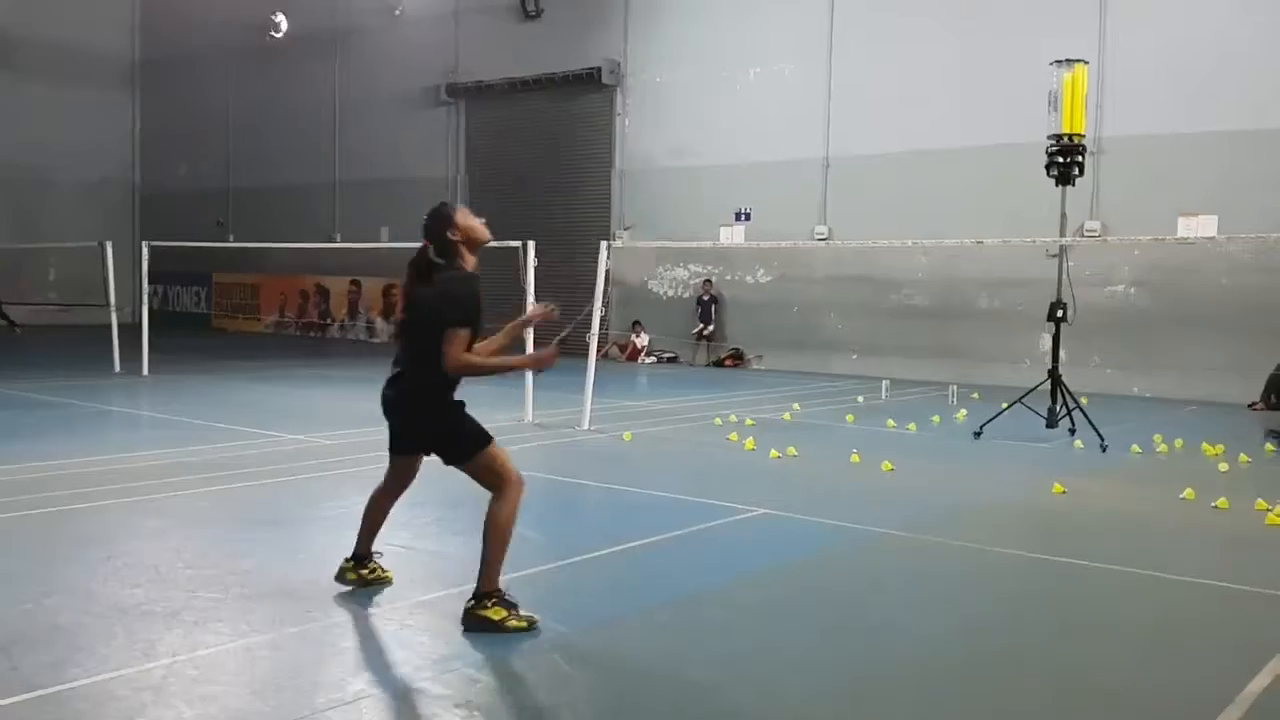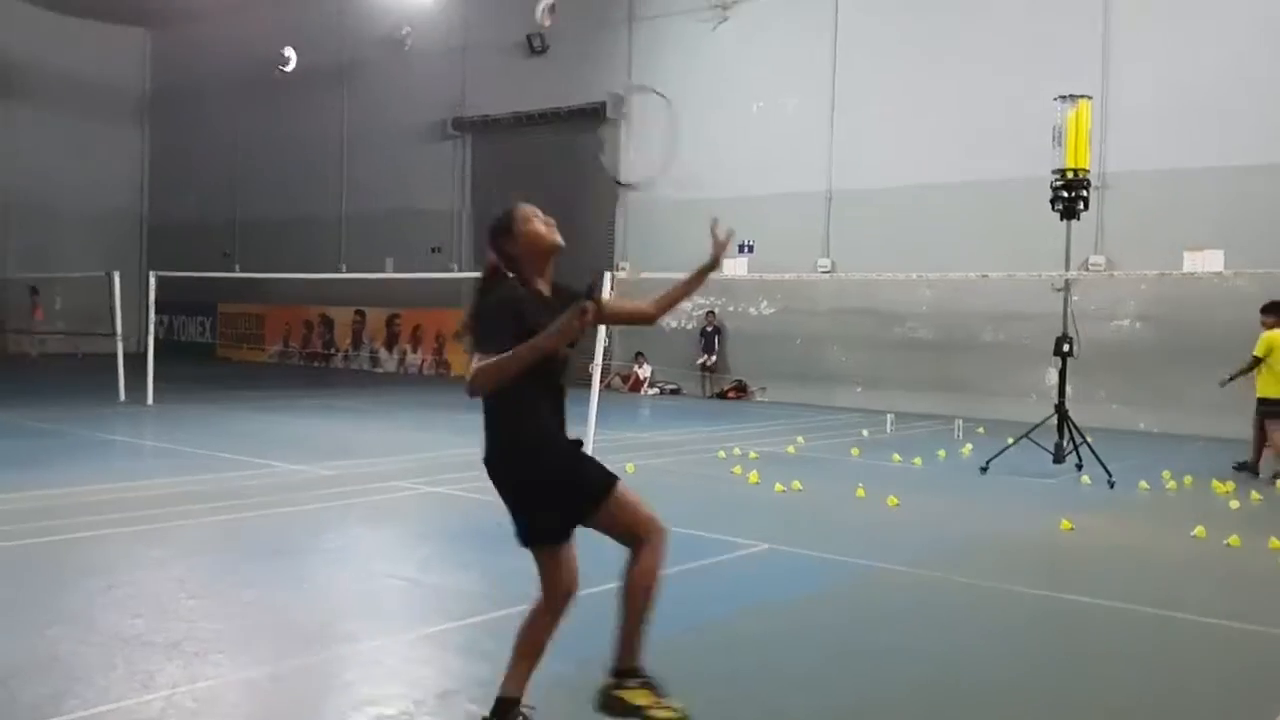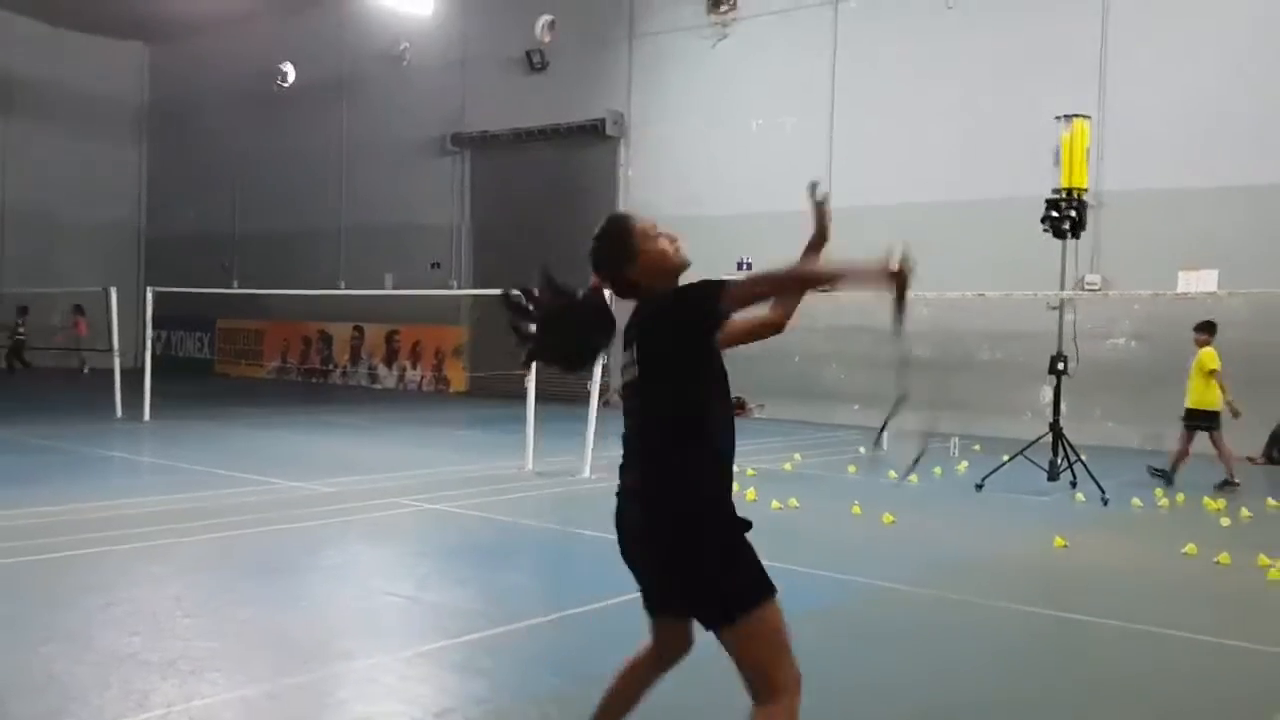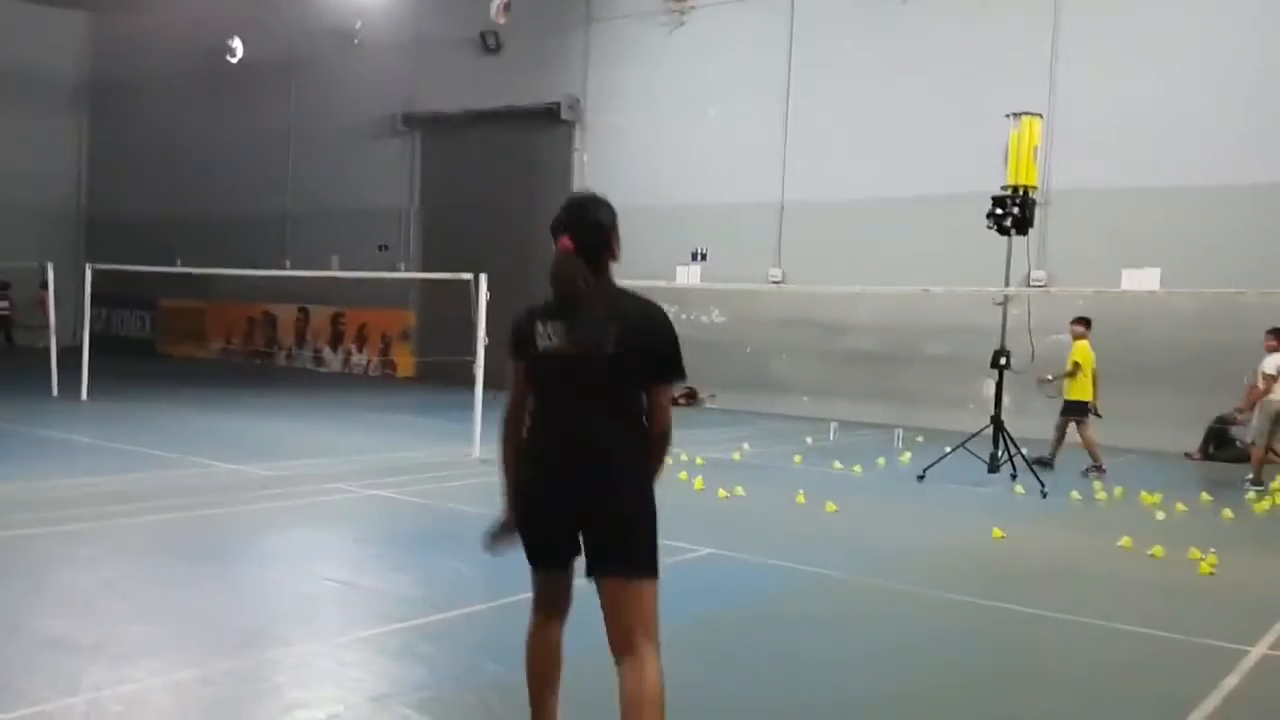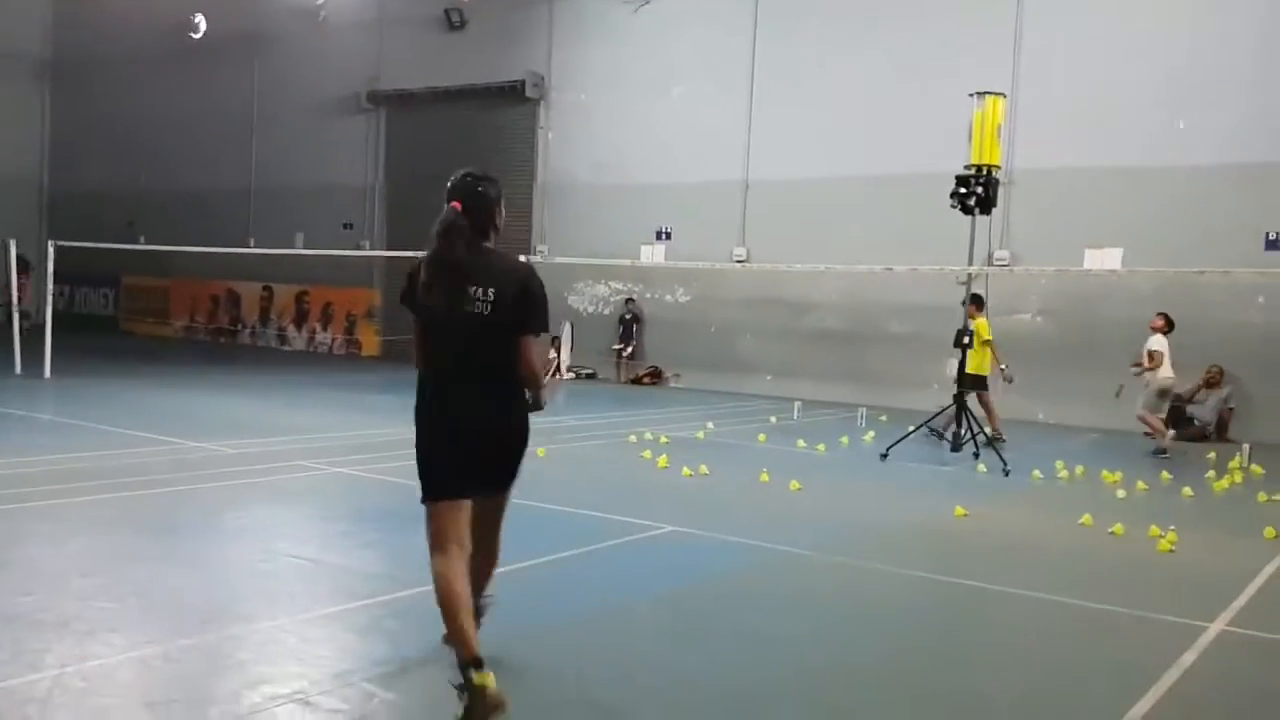
dt=0.5s
person 1, frame 1
left shoulder: (443, 281)
right shoulder: (461, 287)
left elbow: (471, 350)
right elbow: (455, 363)
left wrist: (522, 323)
right wrist: (521, 363)
left hip: (402, 397)
right hip: (427, 401)
left knee: (397, 480)
right knee: (508, 483)
left ankle: (358, 562)
right ankle: (486, 600)
person 1, frame 2
left shoulder: (561, 300)
right shoulder: (507, 304)
left elbow: (646, 312)
right elbow: (478, 382)
left wrist: (708, 268)
right wrist: (548, 342)
left hip: (544, 454)
right hip: (528, 457)
left knee: (557, 592)
right knee: (647, 535)
right ankle: (625, 677)
person 1, frame 3
left shoulder: (668, 323)
right shoulder: (673, 313)
left elbow: (769, 320)
right elbow: (768, 284)
left wrist: (812, 254)
right wrist: (861, 273)
left hip: (643, 518)
right hip: (690, 520)
left knee: (667, 647)
person 1, frame 4
left shoulder: (536, 320)
right shoulder: (646, 320)
left elbow: (517, 417)
right elbow: (660, 425)
left wrist: (515, 503)
right wrist: (641, 483)
left hip: (544, 486)
right hip: (618, 483)
left knee: (548, 611)
right knee: (638, 652)
person 1, frame 5
left shoulder: (429, 271)
right shoulder: (520, 277)
left elbow: (421, 352)
right elbow: (529, 365)
right wrist: (536, 395)
left hip: (441, 421)
right hip: (501, 423)
left knee: (448, 551)
right knee: (486, 530)
right ankle: (468, 617)
